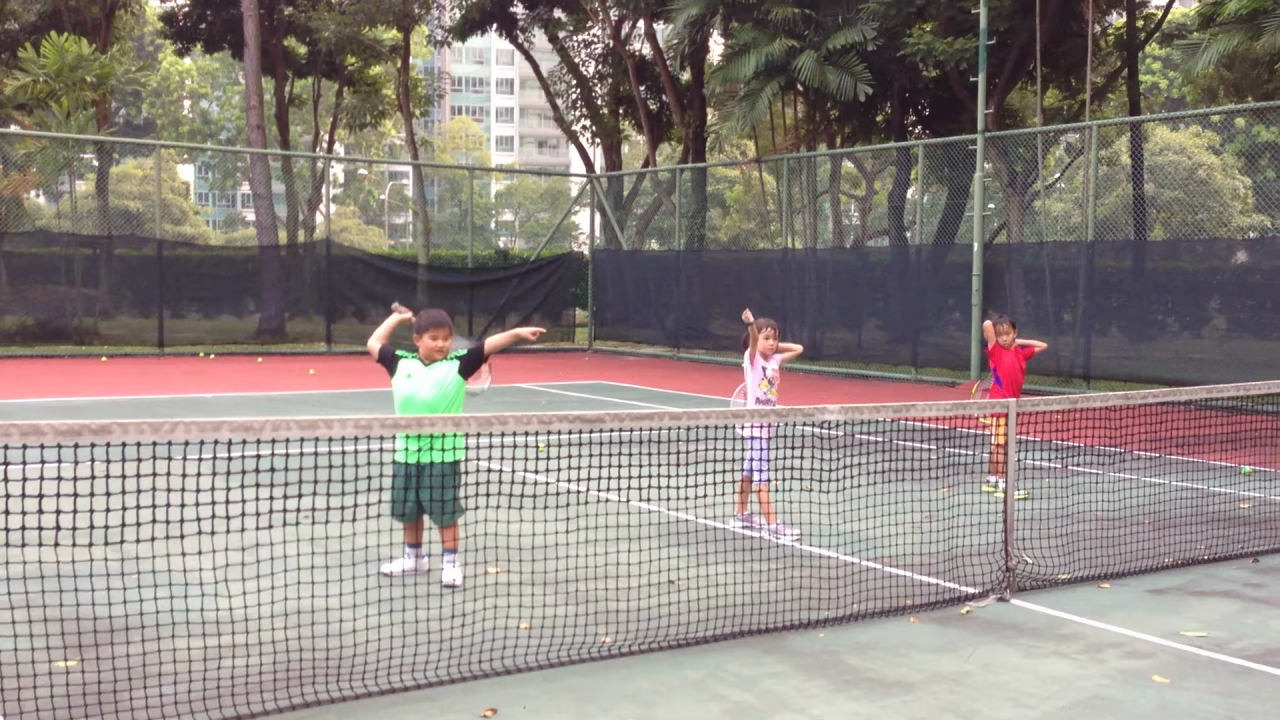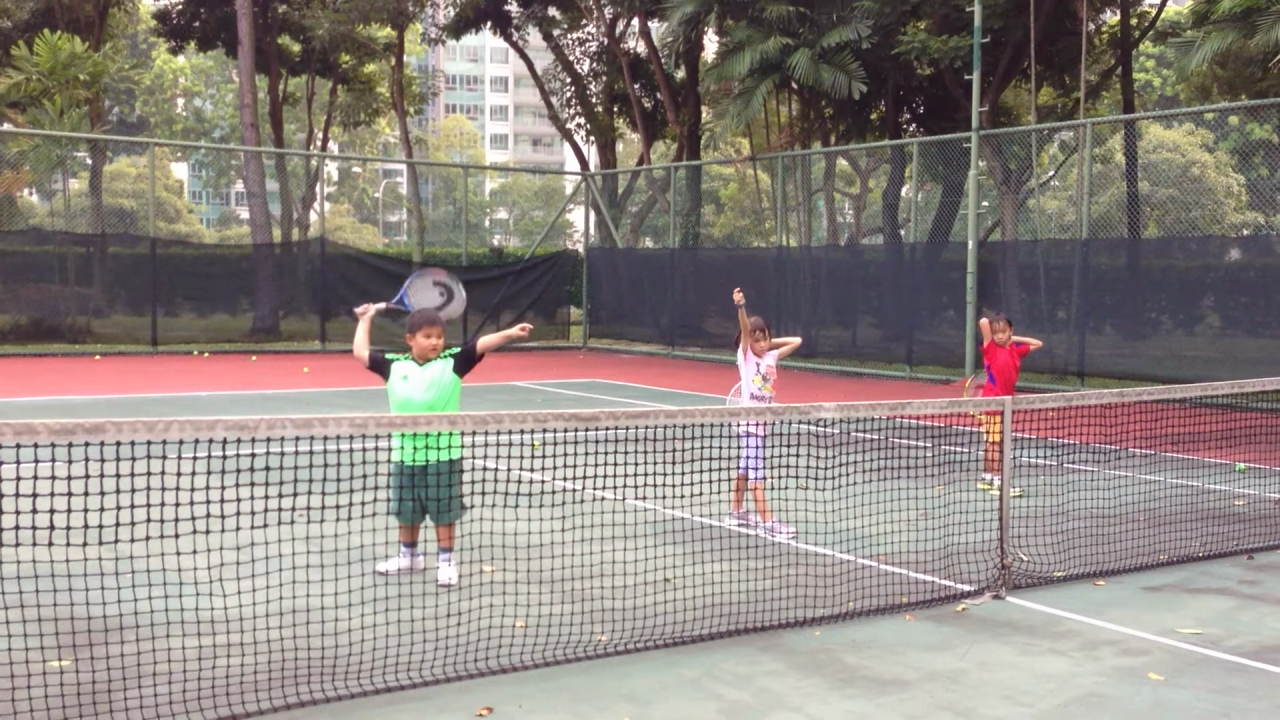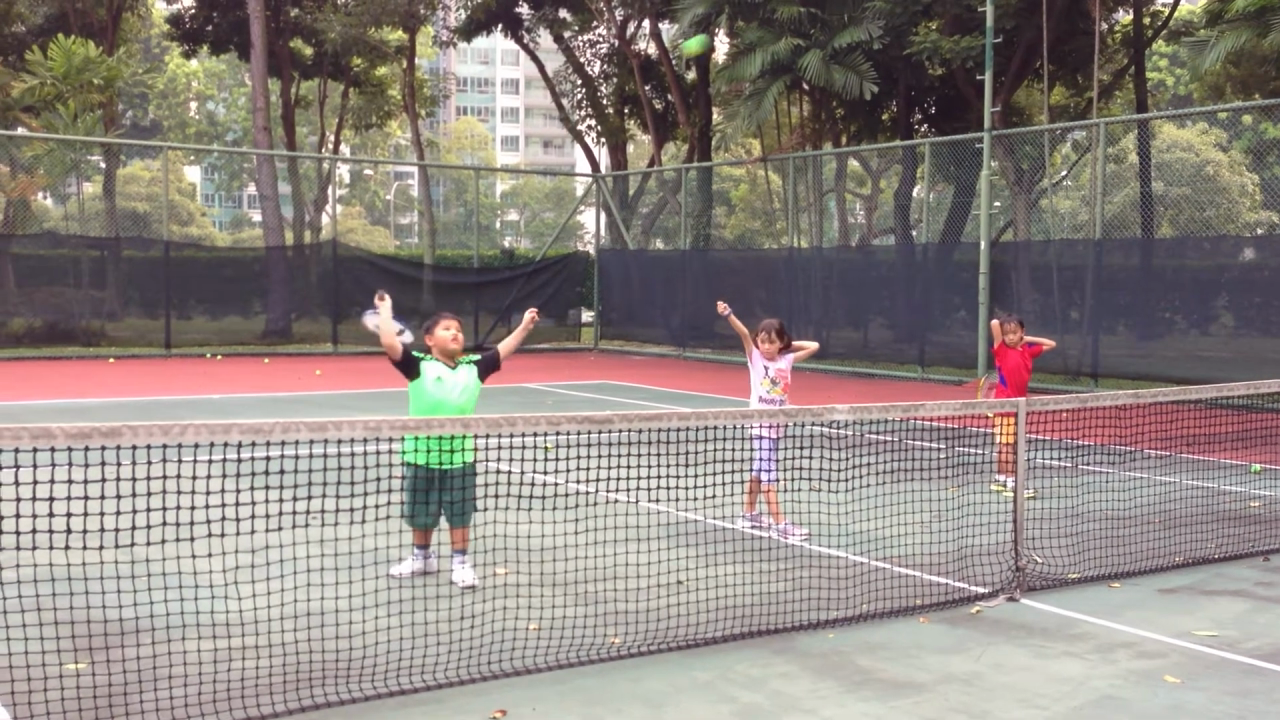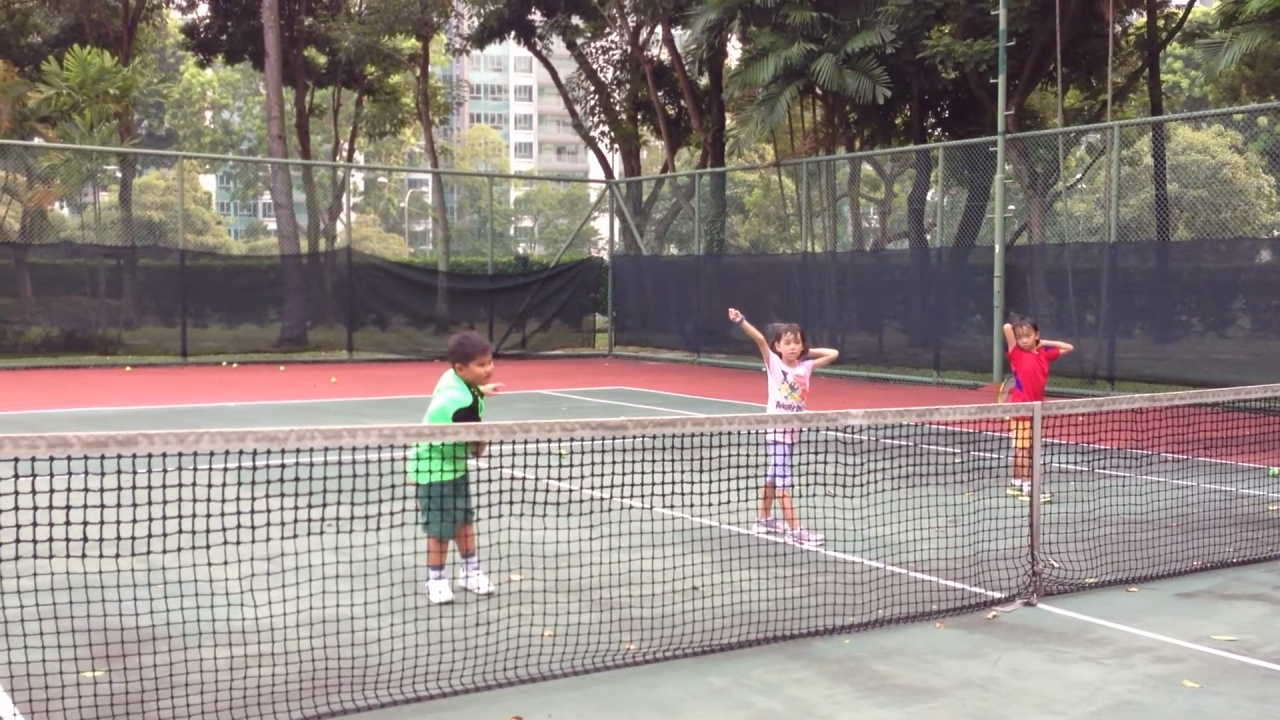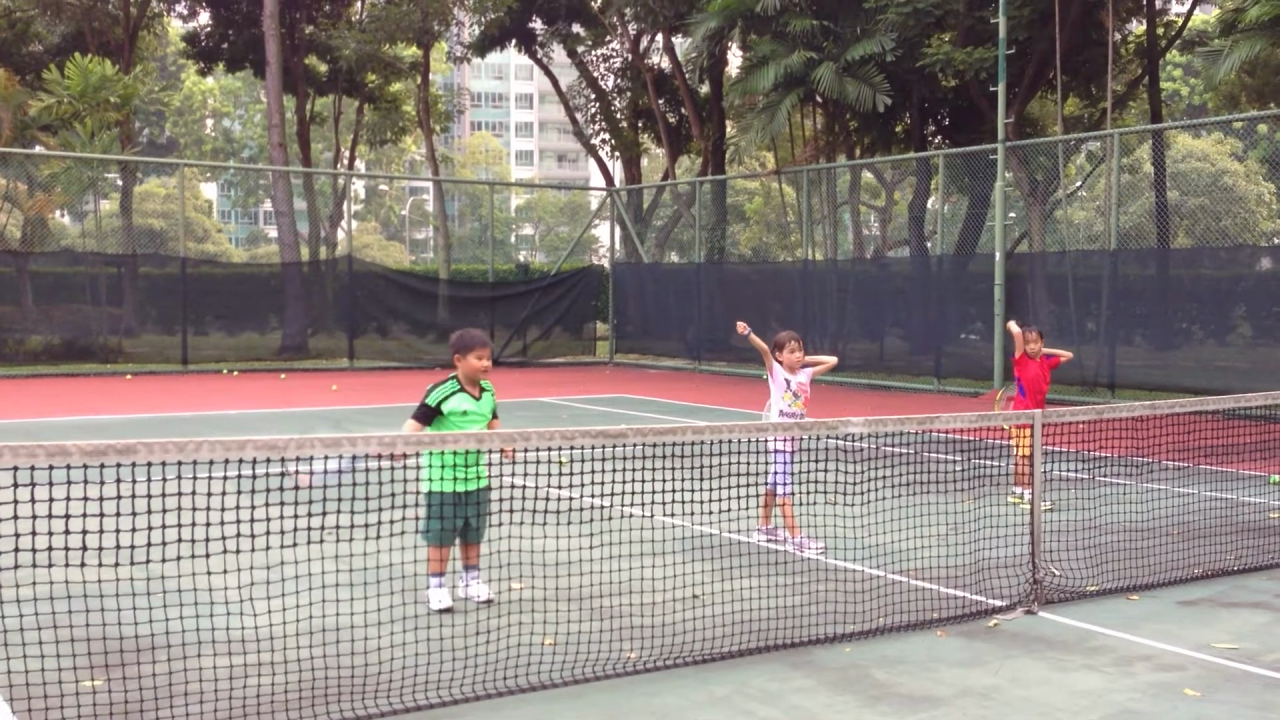
dt=0.7s
person 1, frame 1
left shoulder: (458, 364)
right shoulder: (401, 362)
left elbow: (487, 345)
right elbow: (373, 344)
left wrist: (517, 333)
right wrist: (396, 318)
left hip: (444, 452)
right hip: (407, 451)
left knee: (446, 512)
right knee: (408, 510)
left ankle: (451, 562)
right ankle: (414, 557)
person 1, frame 2
left shoulder: (452, 361)
right shoulder: (394, 365)
left elbow: (482, 344)
right elbow: (360, 352)
left wrist: (510, 333)
right wrist: (366, 319)
left hip: (442, 452)
right hip: (405, 451)
left knee: (444, 511)
right knee: (406, 510)
left ankle: (446, 561)
right ankle: (409, 555)
person 1, frame 3
left shoulder: (473, 367)
right shoulder: (419, 366)
left elbow: (502, 351)
right elbow: (390, 345)
left wrist: (525, 325)
right wrist: (385, 312)
left hip: (460, 455)
right hip: (423, 454)
left knee: (460, 514)
right knee: (420, 514)
left ankle: (461, 564)
right ankle: (422, 558)
person 1, frame 4
left shoulder: (454, 378)
right shoulder: (464, 403)
right elbow: (476, 440)
left wrist: (482, 389)
right wrist: (477, 450)
left hip: (453, 462)
right hip: (434, 466)
left knee: (464, 519)
right knee: (442, 525)
left ankle: (471, 571)
right ankle: (437, 578)
person 1, frame 5
left shoulder: (487, 391)
right shoulder: (442, 392)
right elbow: (418, 420)
left hip: (475, 475)
right hip: (442, 476)
left knee: (473, 531)
right knee: (440, 533)
left ankle: (471, 580)
right ankle: (437, 588)
person 2, frame 1
left shoulder: (774, 360)
right shoulder: (752, 357)
left elbow: (798, 349)
right elbow: (753, 340)
left wrist: (776, 346)
right wrist: (750, 323)
left hip: (765, 422)
right hip: (755, 423)
left knee: (750, 472)
right knee: (761, 476)
left ankle: (741, 515)
right ankle: (771, 524)
person 2, frame 2
left shoulder: (771, 357)
right shoulder: (745, 356)
left elbow: (796, 341)
right elbow: (745, 329)
left wrist: (771, 342)
right wrist: (740, 306)
left hip: (762, 421)
right hip: (750, 421)
left knee: (745, 469)
right knee: (756, 473)
left ankle: (736, 513)
right ankle: (767, 522)
person 2, frame 3
left shoulder: (787, 360)
right shoulder: (755, 358)
left elbow: (814, 346)
right elbow: (744, 334)
left wrist: (790, 344)
right wrist: (728, 314)
left hip: (776, 423)
right hip: (761, 424)
left knee: (758, 471)
right knee: (768, 474)
left ankle: (748, 514)
right ankle: (779, 524)
person 2, frame 4
left shoulder: (805, 367)
right shoulder: (774, 364)
left elbow: (833, 354)
right elbow: (759, 339)
left wrist: (808, 351)
right wrist: (740, 320)
left hip: (792, 429)
right hip: (777, 429)
left knee: (773, 476)
right knee: (783, 479)
left ankle: (763, 520)
right ankle: (794, 529)
person 2, frame 5
left shoulder: (805, 374)
right shoulder: (776, 372)
left elbow: (832, 361)
right elbow: (764, 350)
left wrist: (807, 359)
right wrist: (748, 333)
left hip: (792, 438)
right hip: (779, 438)
left knee: (774, 484)
right knee: (784, 488)
left ankle: (764, 528)
right ankle: (795, 537)
person 3, frame 1
left shoulder: (1021, 352)
right shoulder: (996, 351)
left elbow: (1043, 346)
right elbow: (986, 324)
left wrist: (1019, 341)
right wrist: (990, 337)
left knee: (997, 445)
right knee: (1000, 445)
left ankle: (992, 480)
right ankle: (1002, 484)
person 3, frame 2
left shoulder: (1016, 350)
right shoulder: (990, 348)
left elbow: (1038, 344)
right elbow: (983, 322)
left wrist: (1015, 339)
right wrist: (987, 329)
left knee: (992, 443)
right knee: (994, 443)
left ankle: (987, 477)
right ankle: (997, 481)
person 3, frame 3
left shoulder: (1028, 351)
right shoulder: (1001, 350)
left elbow: (1051, 344)
right elbow: (994, 323)
left wrist: (1028, 339)
right wrist: (999, 324)
left knee: (1006, 445)
right knee: (1007, 444)
left ankle: (1000, 479)
right ankle: (1011, 483)
person 3, frame 4
left shoulder: (1044, 354)
right shoulder: (1016, 354)
left elbow: (1068, 347)
right elbow: (1007, 327)
left wrist: (1044, 342)
right wrist: (1012, 328)
left knee: (1022, 449)
right knee: (1023, 449)
left ankle: (1016, 484)
right ankle: (1027, 488)
person 3, frame 5
left shoulder: (1046, 362)
right shoulder: (1021, 360)
left elbow: (1069, 355)
right elbow: (1017, 334)
left wrist: (1046, 350)
right wrist: (1011, 324)
left knee: (1023, 456)
right knee: (1024, 455)
left ankle: (1018, 492)
right ankle: (1028, 495)
